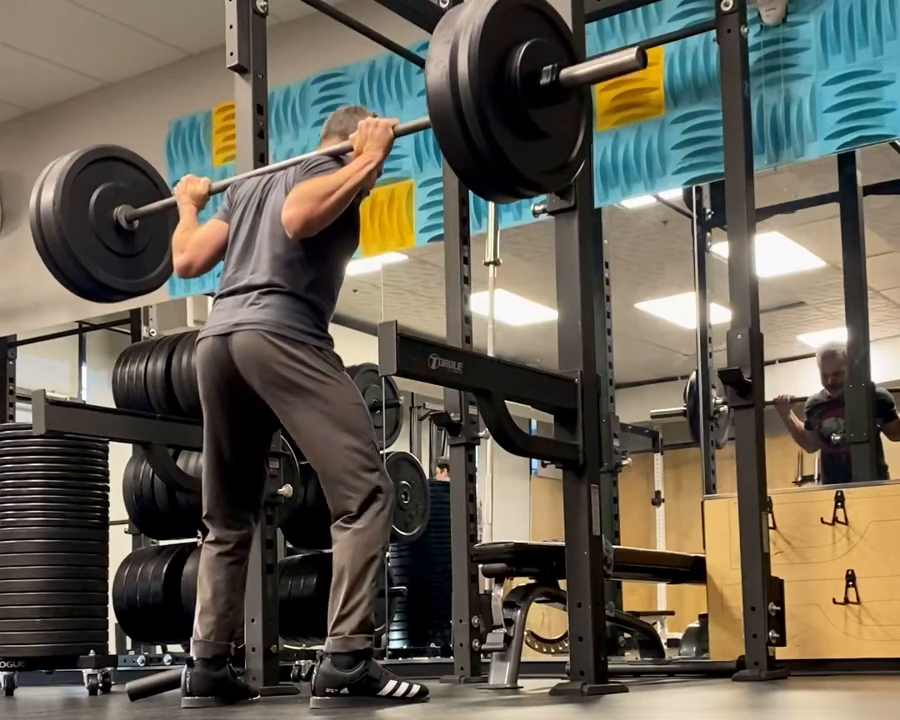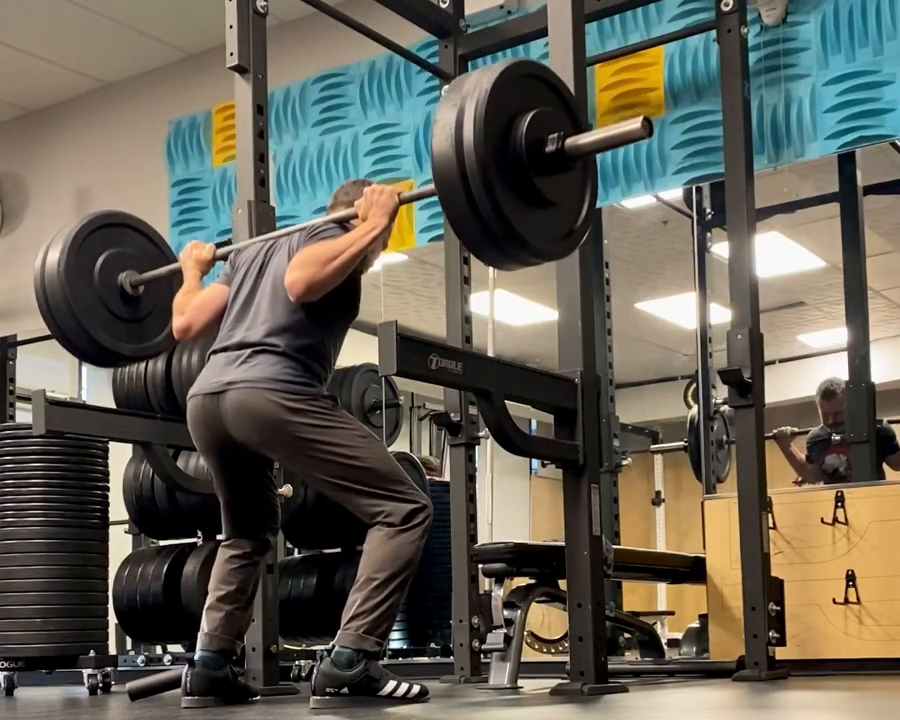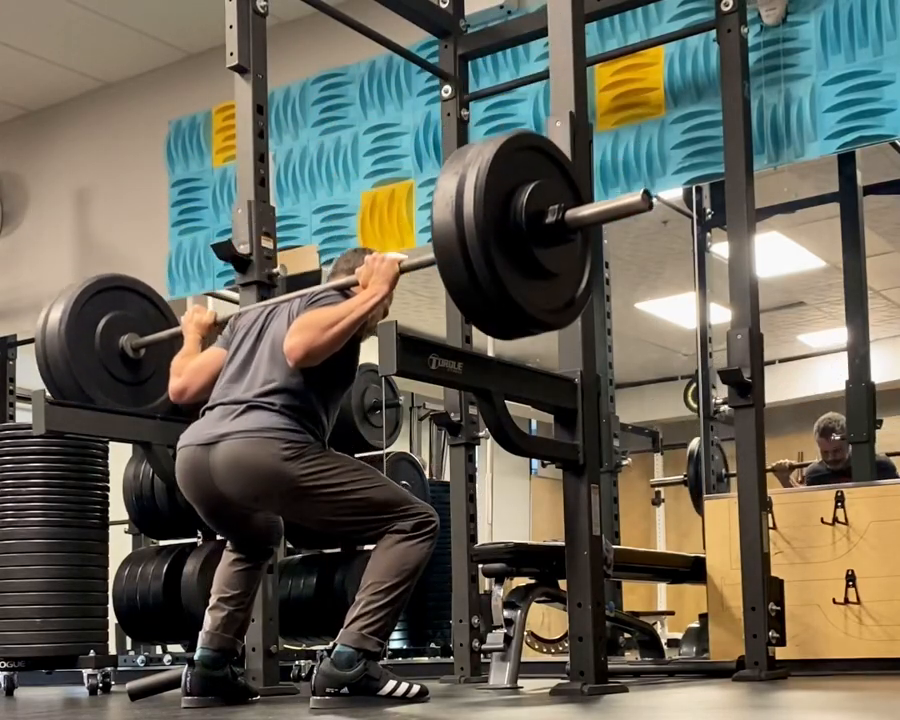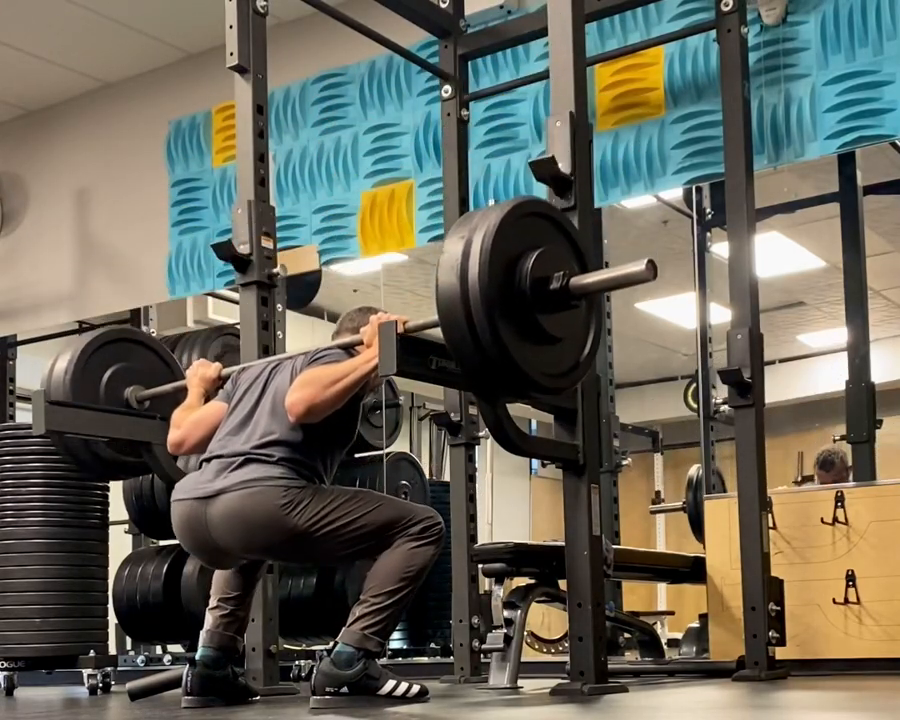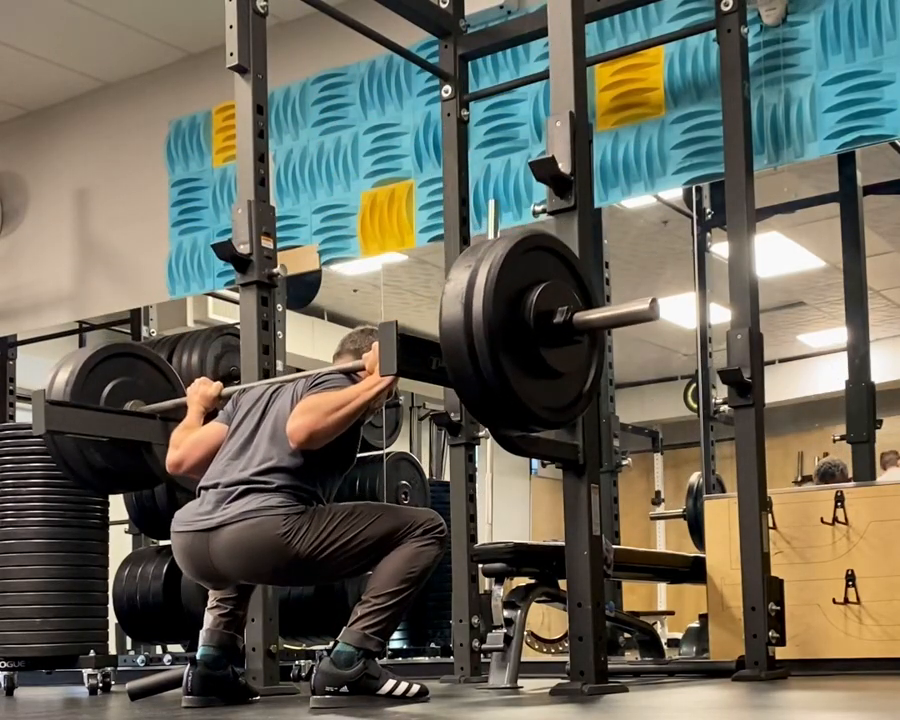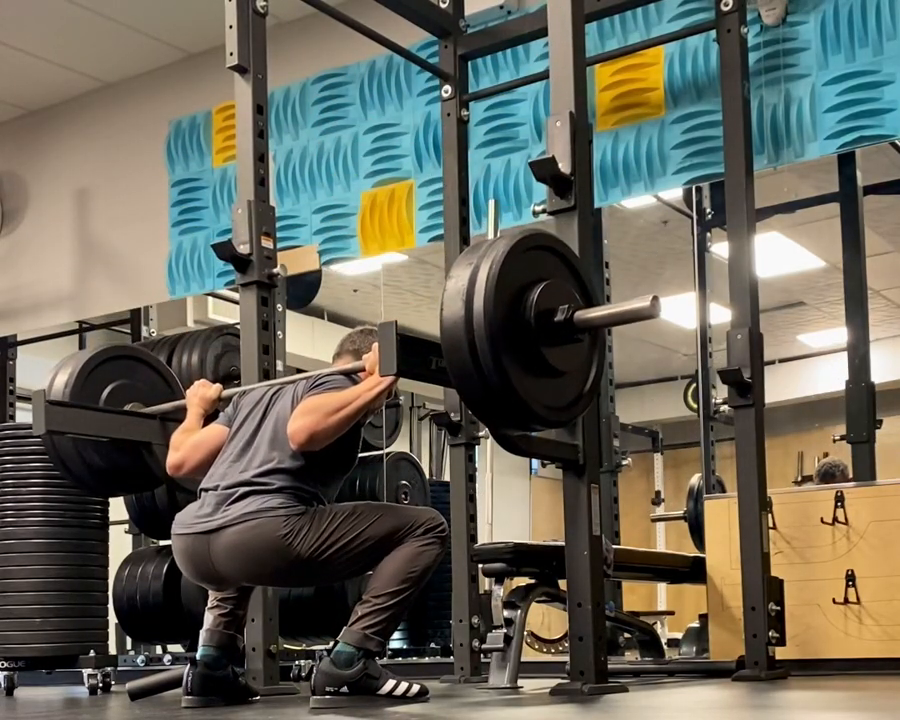
dt=0.5s
person 1, frame 1
left shoulder: (250, 184)
right shoulder: (336, 169)
left elbow: (187, 260)
right elbow: (298, 216)
left wrist: (189, 205)
right wrist: (372, 157)
left hip: (217, 340)
right hip: (279, 336)
left knee: (228, 514)
right knee: (363, 494)
left ankle: (208, 663)
right ankle: (346, 662)
person 1, frame 2
left shoulder: (254, 250)
right shoulder: (339, 236)
left elbow: (186, 324)
right elbow: (301, 281)
left wrist: (193, 270)
right wrist: (376, 224)
left hip: (206, 400)
right hip: (271, 394)
left knee: (249, 531)
right knee: (403, 509)
left ankle: (209, 665)
right ankle: (348, 664)
person 1, frame 3
left shoulder: (253, 315)
right shoulder: (336, 302)
left elbow: (182, 387)
right elbow: (299, 348)
left wrist: (193, 335)
right wrist: (375, 291)
left hip: (194, 456)
right hip: (261, 449)
left knee: (253, 540)
right knee: (413, 522)
left ankle: (210, 666)
right ankle: (348, 665)
person 1, frame 4
left shoulder: (255, 370)
right shoulder: (339, 359)
left elbow: (180, 439)
right elbow: (301, 402)
left wrist: (197, 389)
right wrist: (378, 354)
left hip: (188, 513)
right hip: (256, 503)
left knee: (245, 548)
right knee: (421, 527)
left ankle: (210, 667)
right ankle: (347, 667)
person 1, frame 5
left shoulder: (256, 391)
right shoulder: (340, 384)
left elbow: (179, 459)
right elbow: (302, 430)
left wrist: (197, 406)
right wrist: (380, 379)
left hip: (189, 543)
right hip: (259, 532)
right knee: (423, 529)
left ankle: (211, 666)
right ankle: (347, 667)
person 1, frame 6
left shoulder: (257, 394)
right shoulder: (341, 385)
left elbow: (179, 461)
right elbow: (303, 431)
left wrist: (197, 409)
right wrist: (380, 380)
left hip: (189, 546)
right hip: (261, 535)
right knee: (425, 528)
left ankle: (211, 666)
right ankle: (347, 667)
